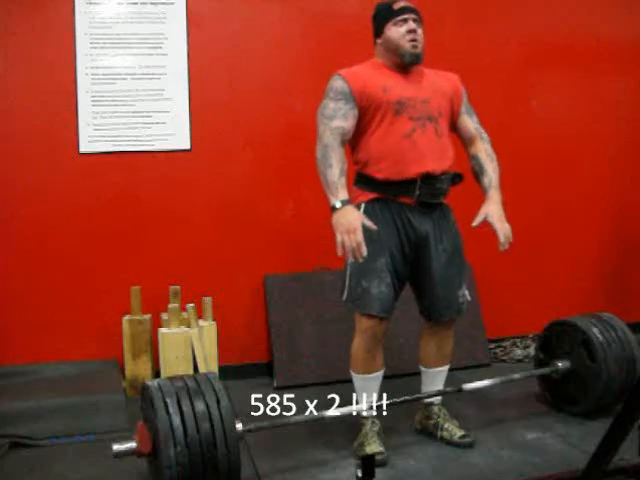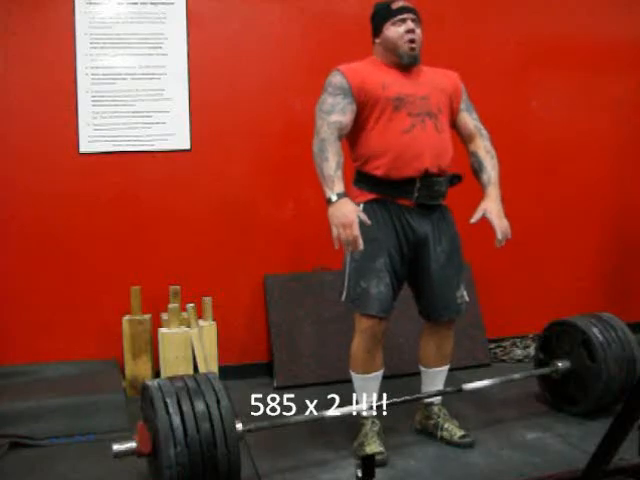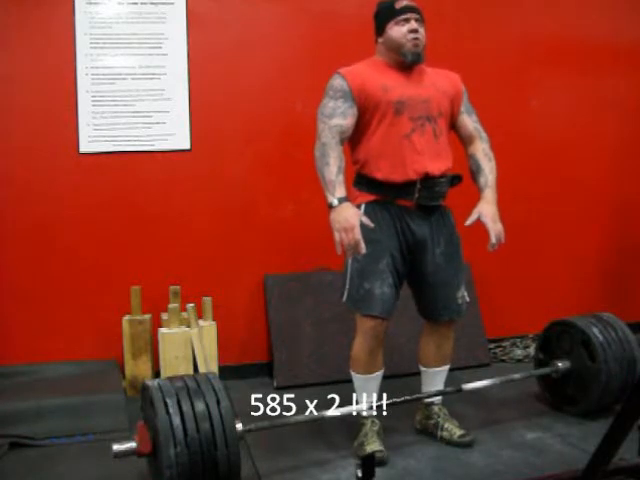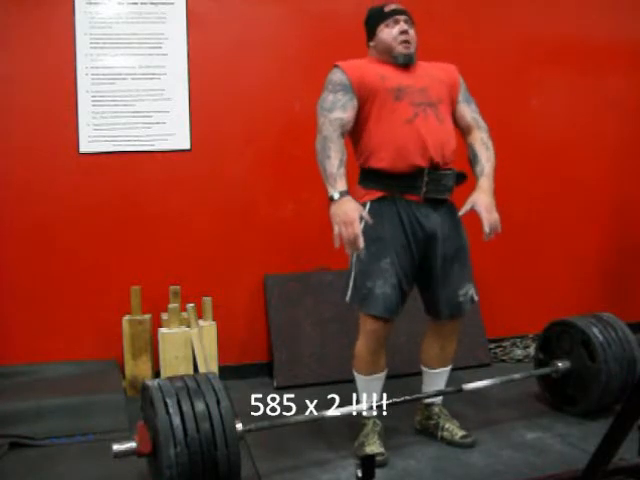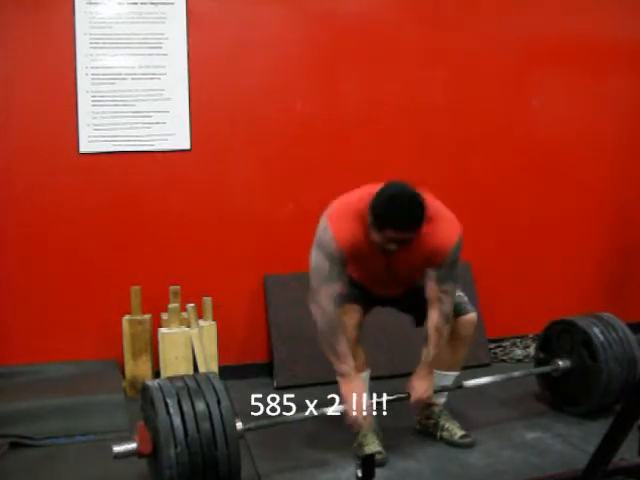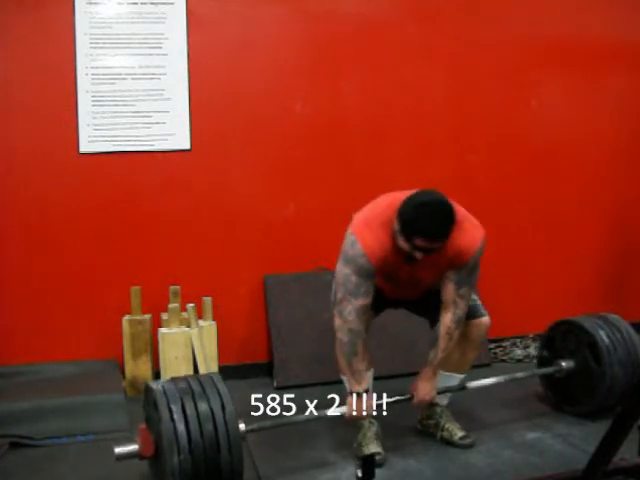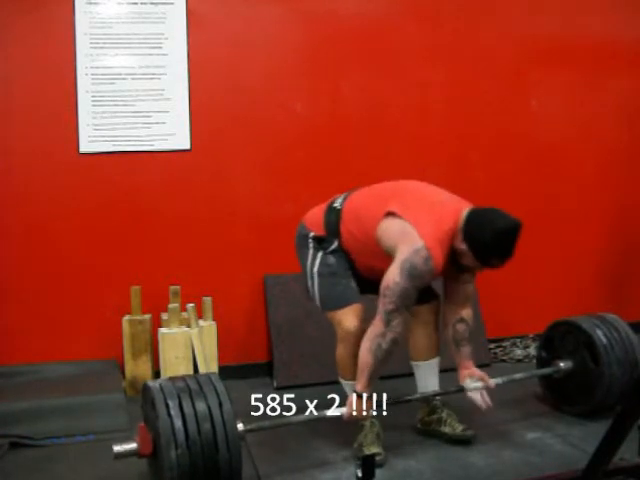
dt=0.7s
person 1, frame 1
left shoulder: (448, 84)
right shoulder: (351, 81)
left elbow: (478, 141)
right elbow: (330, 143)
left wrist: (493, 199)
right wrist: (341, 205)
left hip: (435, 210)
right hip: (380, 209)
left knee: (444, 314)
right knee: (372, 320)
left ankle: (431, 410)
right ankle: (368, 423)
person 1, frame 2
left shoulder: (447, 81)
right shoulder: (350, 77)
left elbow: (477, 138)
right elbow: (327, 136)
left wrist: (493, 195)
right wrist: (336, 198)
left hip: (434, 209)
right hip: (378, 209)
left knee: (444, 315)
right knee: (371, 319)
left ankle: (432, 410)
right ankle: (368, 423)
person 1, frame 3
left shoulder: (449, 82)
right shoulder: (352, 80)
left elbow: (476, 140)
right elbow: (329, 141)
left wrist: (488, 198)
right wrist: (339, 202)
left hip: (434, 211)
right hip: (379, 211)
left knee: (444, 316)
right knee: (372, 320)
left ankle: (432, 410)
right ankle: (368, 423)
person 1, frame 4
left shoulder: (445, 75)
right shoulder: (350, 75)
left elbow: (477, 130)
right elbow: (329, 134)
left wrist: (485, 187)
right wrist: (339, 196)
left hip: (442, 208)
right hip: (385, 207)
left knee: (449, 316)
right knee: (376, 321)
left ankle: (431, 410)
right ankle: (369, 423)
person 1, frame 5
left shoulder: (445, 232)
right shoulder: (338, 225)
left elbow: (440, 305)
right elbow: (324, 305)
left wrist: (426, 372)
right wrist: (347, 377)
left hip: (413, 280)
right hip: (357, 278)
left knee: (465, 320)
right knee: (345, 323)
left ankle: (432, 410)
right ankle: (366, 423)
person 1, frame 6
left shoulder: (469, 238)
right shoulder: (365, 236)
left elbow: (453, 311)
right elbow: (349, 319)
left wrist: (429, 374)
right wrist: (357, 389)
left hip: (426, 284)
right hip: (372, 278)
left knee: (477, 324)
right knee: (346, 324)
left ankle: (434, 412)
right ankle: (367, 422)
person 1, frame 7
left shoulder: (468, 232)
right shoulder: (423, 250)
left elbow: (458, 306)
right elbow: (388, 324)
left wrist: (465, 366)
right wrist: (361, 393)
left hip: (368, 239)
right hip: (325, 238)
left knee: (427, 309)
right knee: (351, 326)
left ankle: (431, 410)
right ankle: (366, 424)
